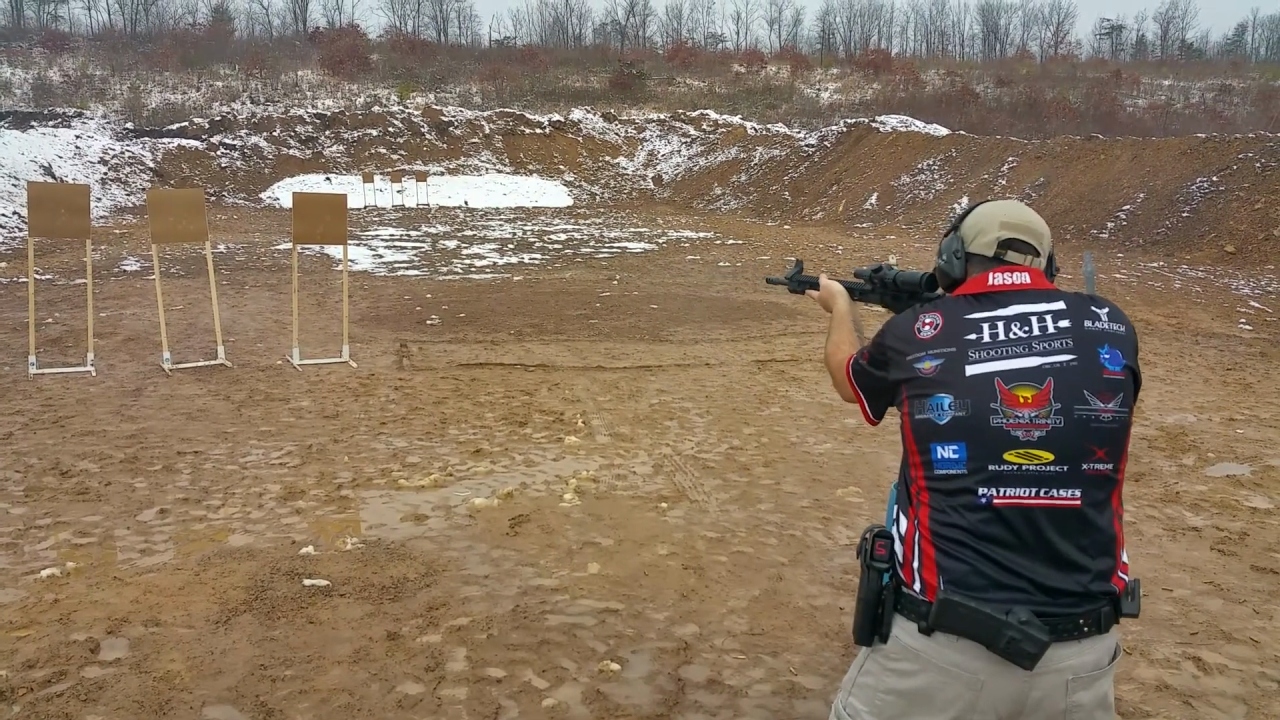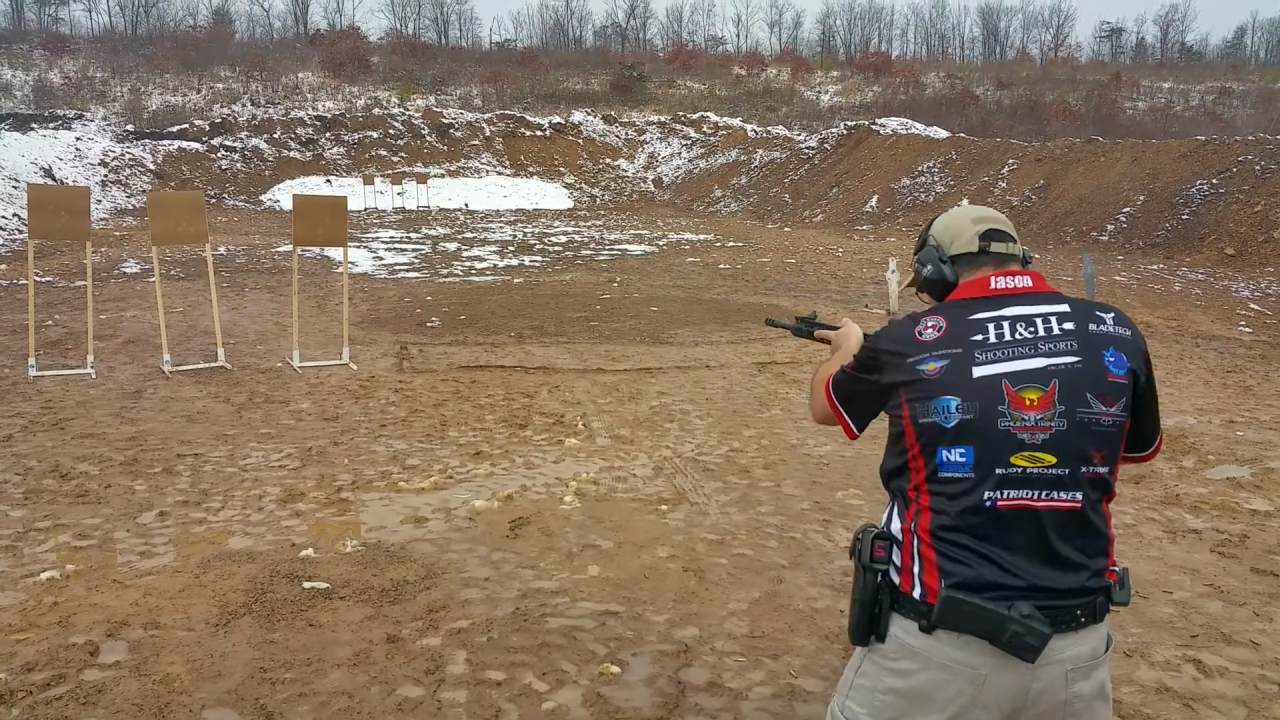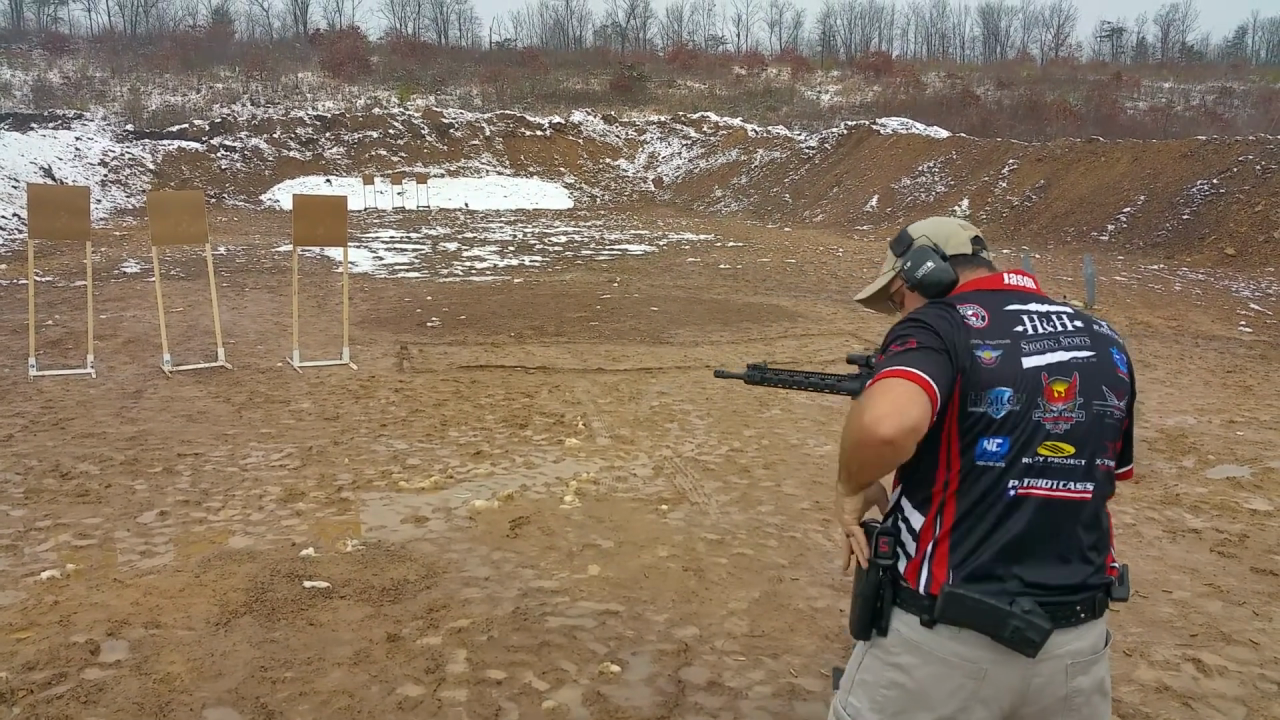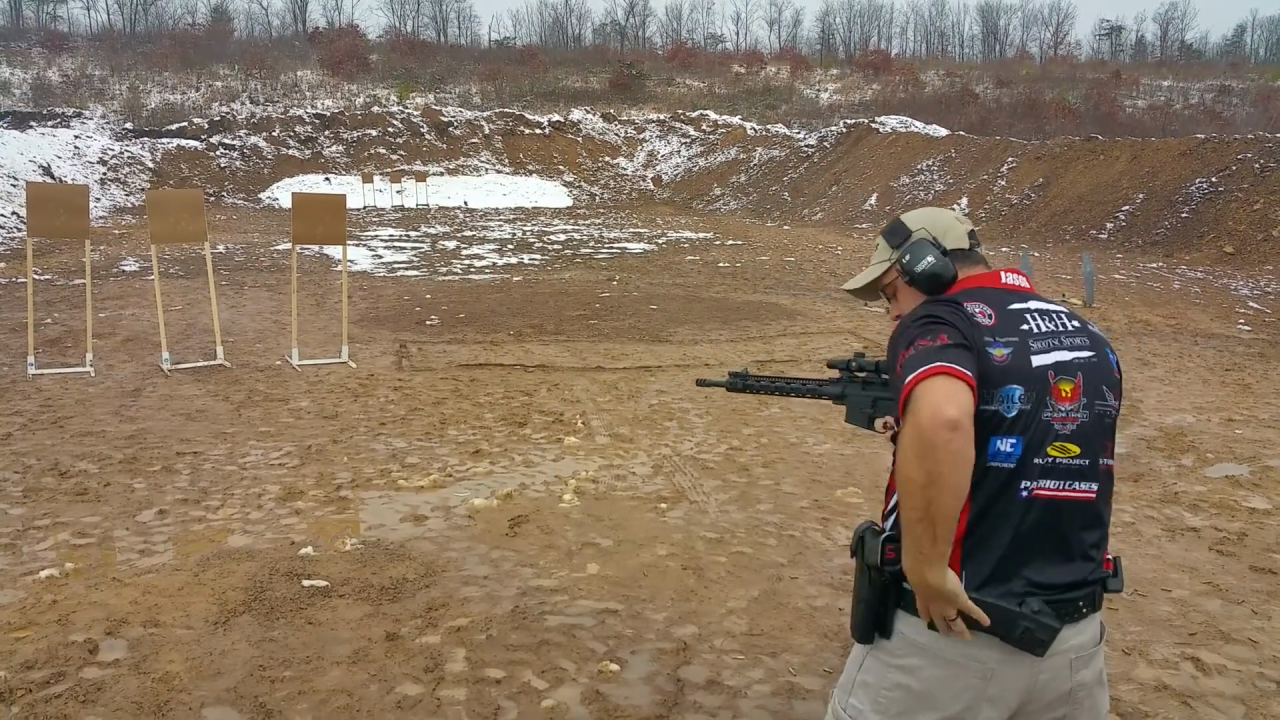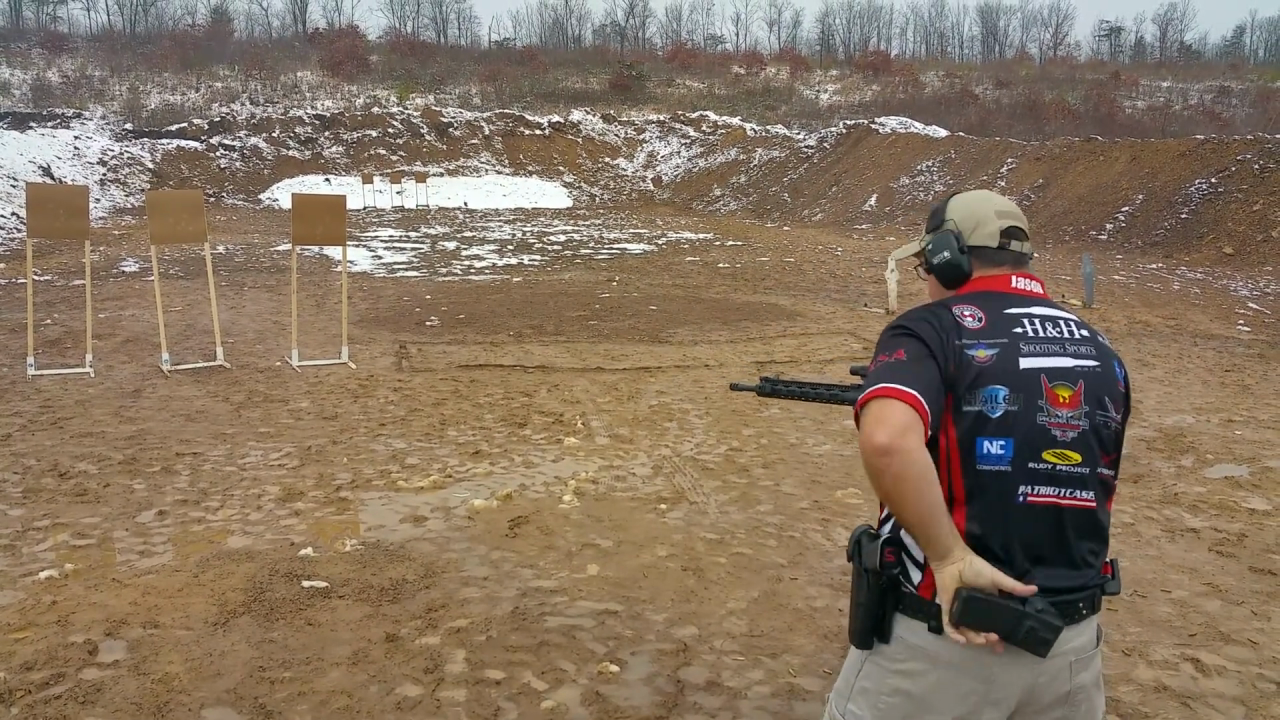
dt=0.4s
person 1, frame 1
left shoulder: (916, 333)
right shoulder: (1110, 328)
left elbow: (849, 375)
left wrist: (839, 304)
left hip: (938, 647)
right hip: (1078, 654)
person 1, frame 2
left shoulder: (910, 343)
right shoulder: (1114, 333)
left elbow: (827, 401)
right elbow: (1137, 452)
left wrist: (848, 346)
left hip: (936, 646)
right hip: (1074, 648)
person 1, frame 3
left shoulder: (935, 326)
right shoulder: (1103, 341)
left elbow: (887, 425)
left wrist: (852, 487)
left hip: (941, 639)
right hip: (1073, 642)
person 1, frame 4
left shoulder: (940, 323)
right shoulder: (1090, 340)
left elbow: (943, 420)
left wrist: (926, 563)
left hip: (941, 634)
right hip: (1070, 634)
person 1, frame 5
left shoulder: (932, 328)
right shoulder: (1100, 353)
left elbow: (886, 440)
left wrist: (950, 557)
left hip: (936, 636)
right hip: (1069, 639)
